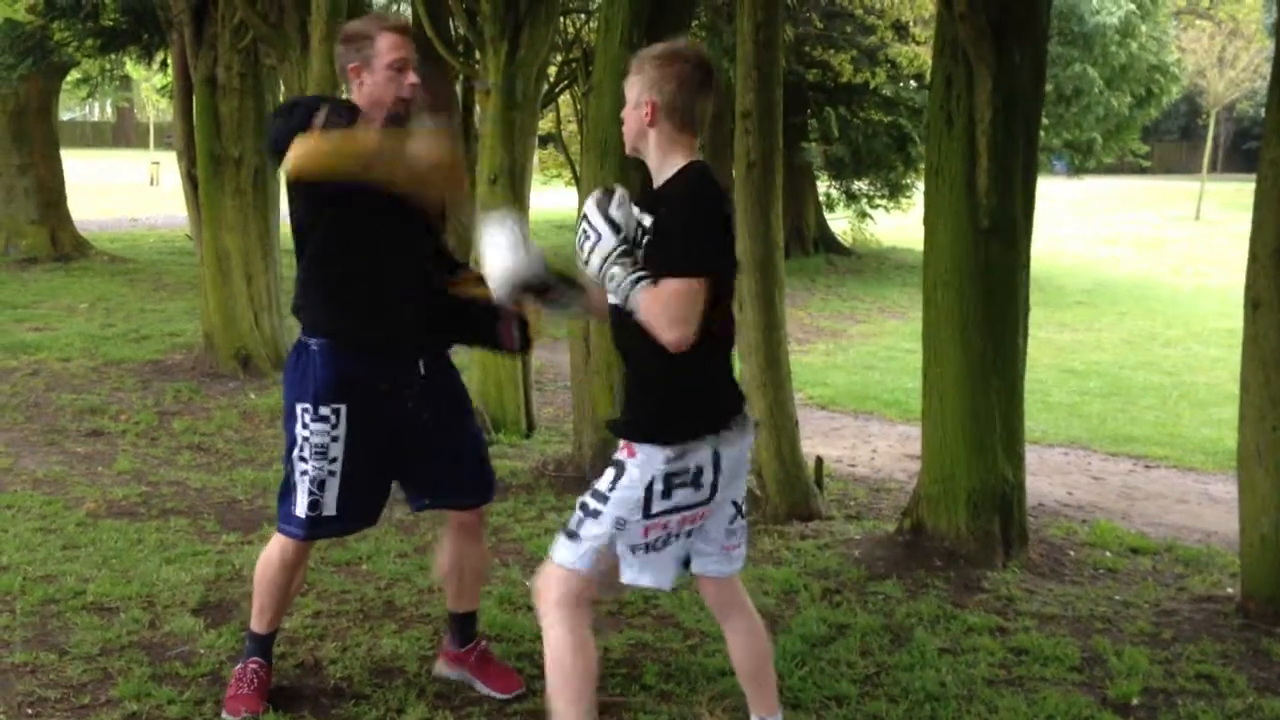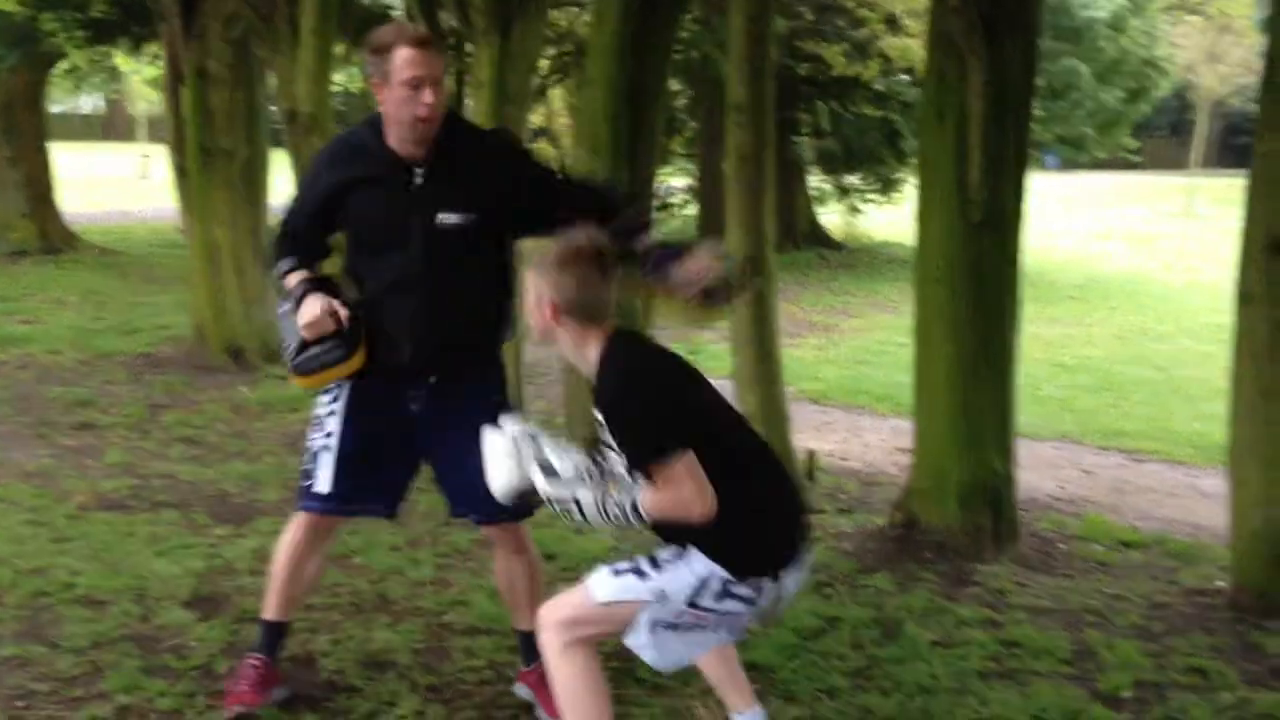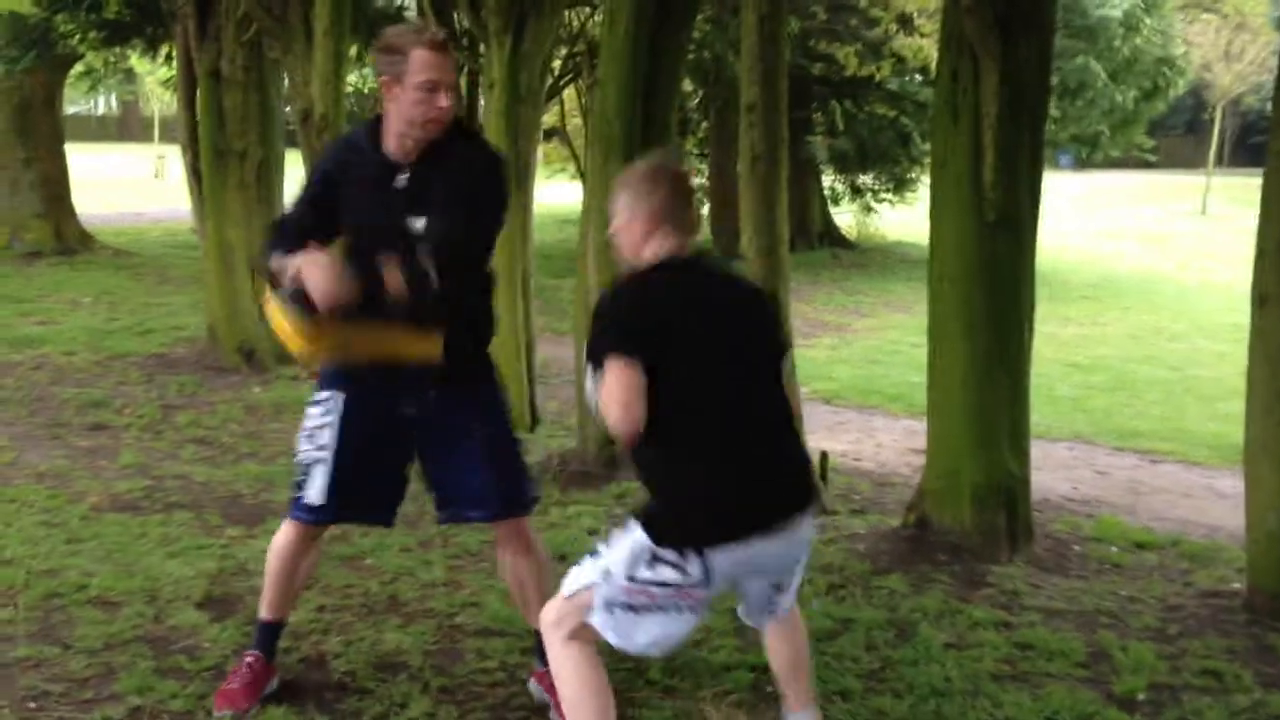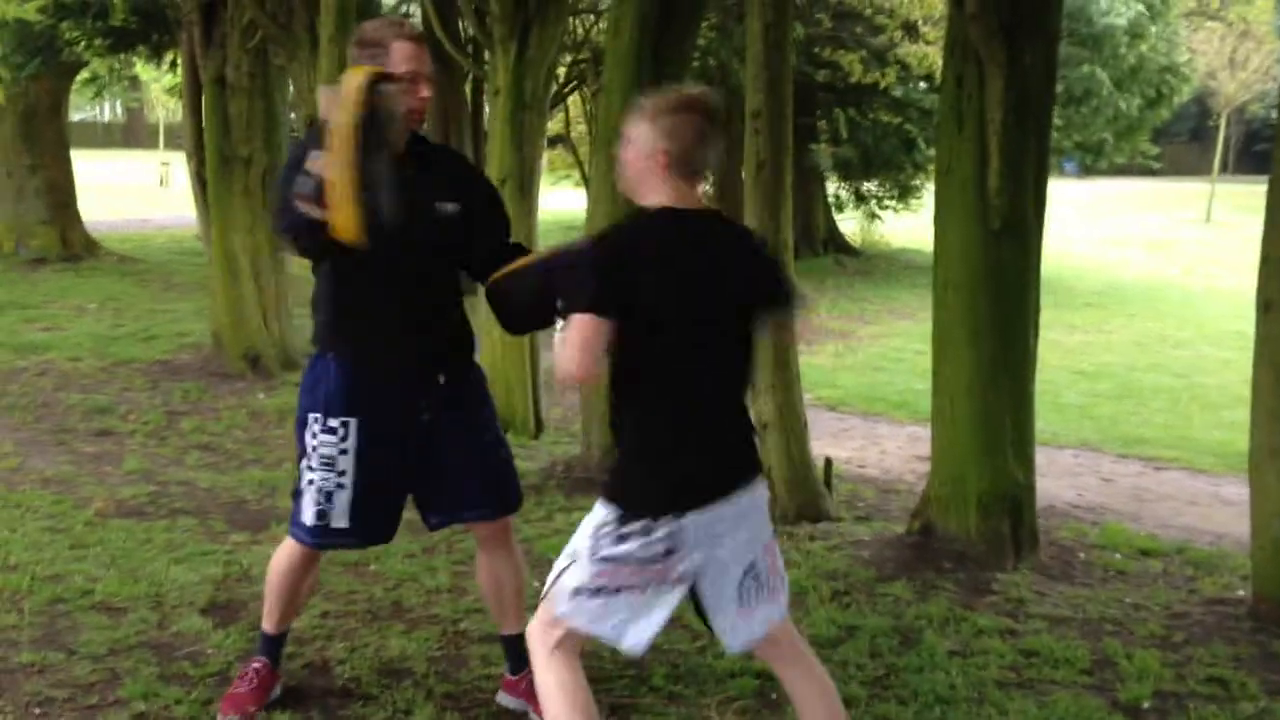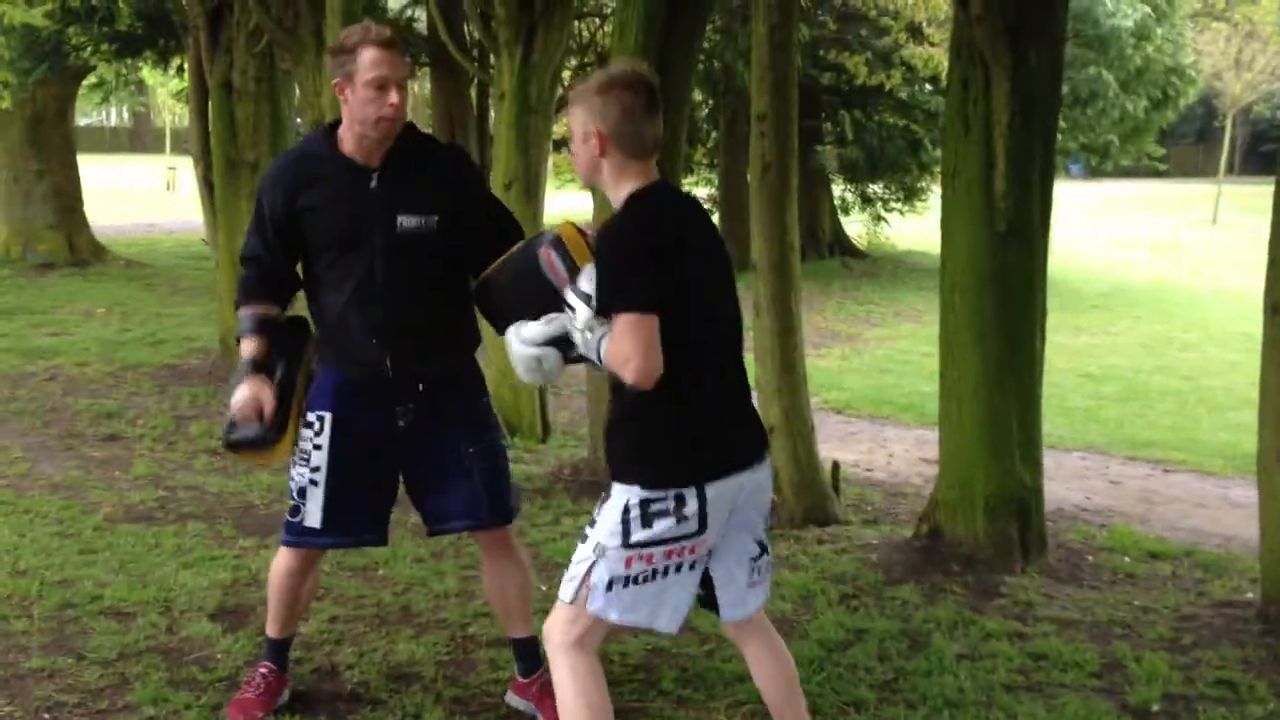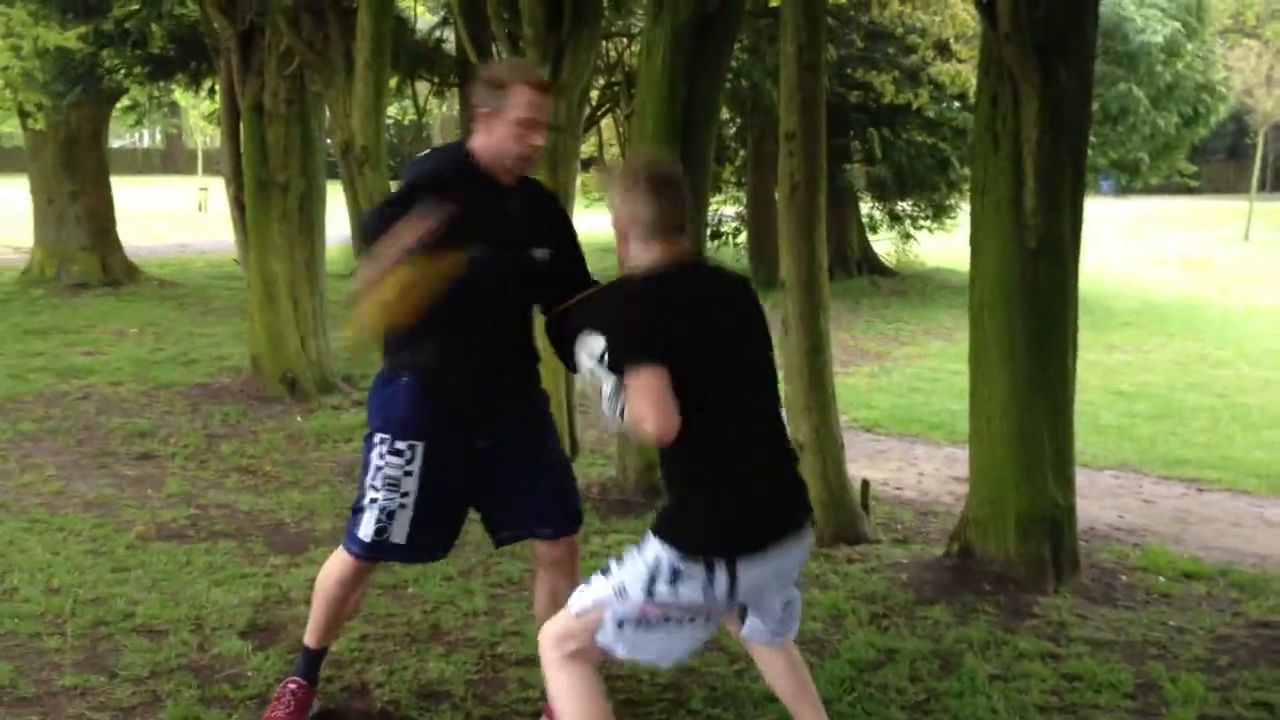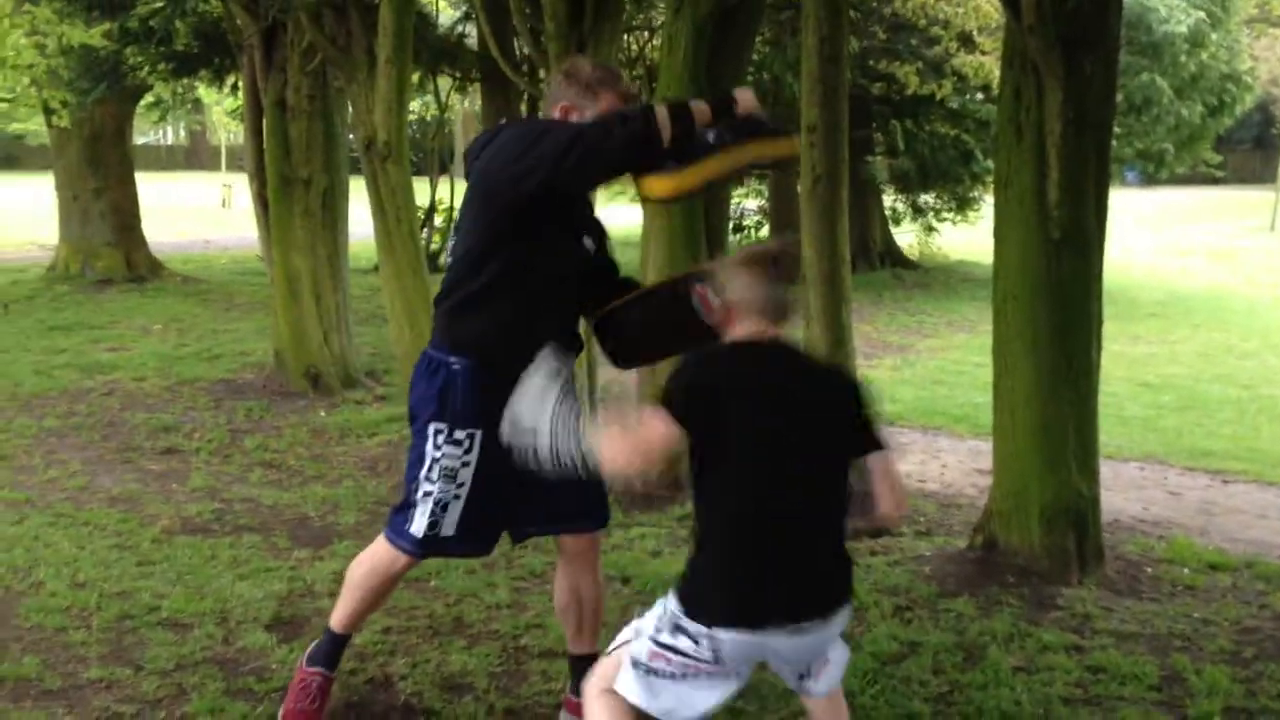
dt=0.4s
person 1, frame 1
right shoulder: (322, 126)
right elbow: (287, 126)
left wrist: (490, 314)
left hip: (422, 363)
right hip: (338, 364)
left knee: (468, 507)
right knee: (300, 529)
left ankle: (462, 646)
right ankle: (255, 661)
person 1, frame 2
left shoulder: (493, 164)
right shoulder: (345, 162)
left elbow: (585, 213)
right elbow: (294, 241)
left wrist: (670, 264)
right wrist: (306, 294)
left hip: (462, 380)
right hip: (374, 371)
left knee: (504, 525)
right knee: (316, 516)
right ankle: (262, 660)
person 1, frame 3
left shoulder: (474, 165)
right shoulder: (345, 158)
left elbow: (450, 269)
right elbow: (287, 240)
left wrist: (356, 277)
right wrist: (303, 269)
left hip: (454, 374)
right hip: (362, 371)
left knee: (510, 521)
right knee: (306, 518)
left ankle: (550, 664)
right ankle: (261, 657)
person 1, frame 4
left shoulder: (448, 170)
right shoulder: (324, 153)
left elbow: (494, 259)
right elbow: (309, 234)
left hip: (447, 378)
right hip: (353, 380)
left knee: (493, 524)
right knee: (311, 535)
person 1, frame 5
left shoulder: (445, 170)
right shoulder: (297, 175)
left elbow: (501, 256)
right elbow: (263, 273)
right wrist: (255, 369)
left hip: (445, 384)
right hip: (348, 386)
left knee: (493, 530)
right knee: (304, 541)
person 1, frame 6
left shoulder: (540, 210)
right shoulder: (436, 182)
left elbow: (573, 299)
right elbow: (385, 233)
left hip: (511, 401)
right hip: (422, 399)
left knee: (558, 545)
right knee: (363, 551)
person 1, frame 7
left shoulder: (570, 198)
right shoulder: (520, 153)
left elbow: (604, 290)
right elbow: (622, 143)
right wrist: (722, 107)
right hip: (468, 384)
left knee: (581, 539)
right knee: (408, 542)
right ankle: (319, 666)
person 2, frame 1
left shoulder: (690, 198)
right shoulder: (671, 196)
left elbow: (676, 330)
right elbow: (628, 303)
left wrist: (609, 262)
left hip: (674, 440)
right hip: (717, 432)
left knee: (559, 590)
right knee: (722, 589)
person 2, frame 2
left shoulder: (631, 381)
right shoulder: (630, 360)
left elbow: (695, 501)
left wrist: (588, 494)
right wrist: (560, 463)
left hip: (745, 557)
right hip: (768, 541)
left knee: (561, 624)
right knee: (679, 618)
person 2, frame 3
left shoulder: (630, 299)
right shoulder: (750, 298)
left elbow: (625, 418)
left wrist: (603, 386)
left hip: (695, 530)
right hip: (789, 516)
left knee: (562, 625)
right knee: (773, 607)
person 2, frame 4
left shoulder: (618, 248)
right shoulder: (736, 244)
left elbow: (576, 367)
right elbow: (787, 317)
left wrist: (575, 320)
left hip: (651, 500)
right hip: (735, 488)
left knee: (549, 638)
right knee: (781, 644)
person 2, frame 5
left shoulder: (627, 233)
right shoulder: (686, 213)
left elbow: (640, 366)
left wrist: (585, 326)
right wrist: (590, 316)
left hip: (671, 481)
right hip: (742, 464)
left knee: (568, 636)
right knee: (747, 621)
person 2, frame 6
left shoulder: (631, 300)
right shoulder: (734, 290)
left elbow: (658, 423)
left wrist: (613, 393)
left hip: (708, 546)
right hip: (787, 528)
left knee: (562, 645)
right knee: (763, 631)
person 2, frame 7
left shoulder: (708, 370)
right shoulder: (837, 384)
left elbow: (633, 460)
right elbow: (892, 503)
left wrist: (567, 429)
left hip: (723, 613)
right hip: (824, 607)
right knee: (815, 668)
